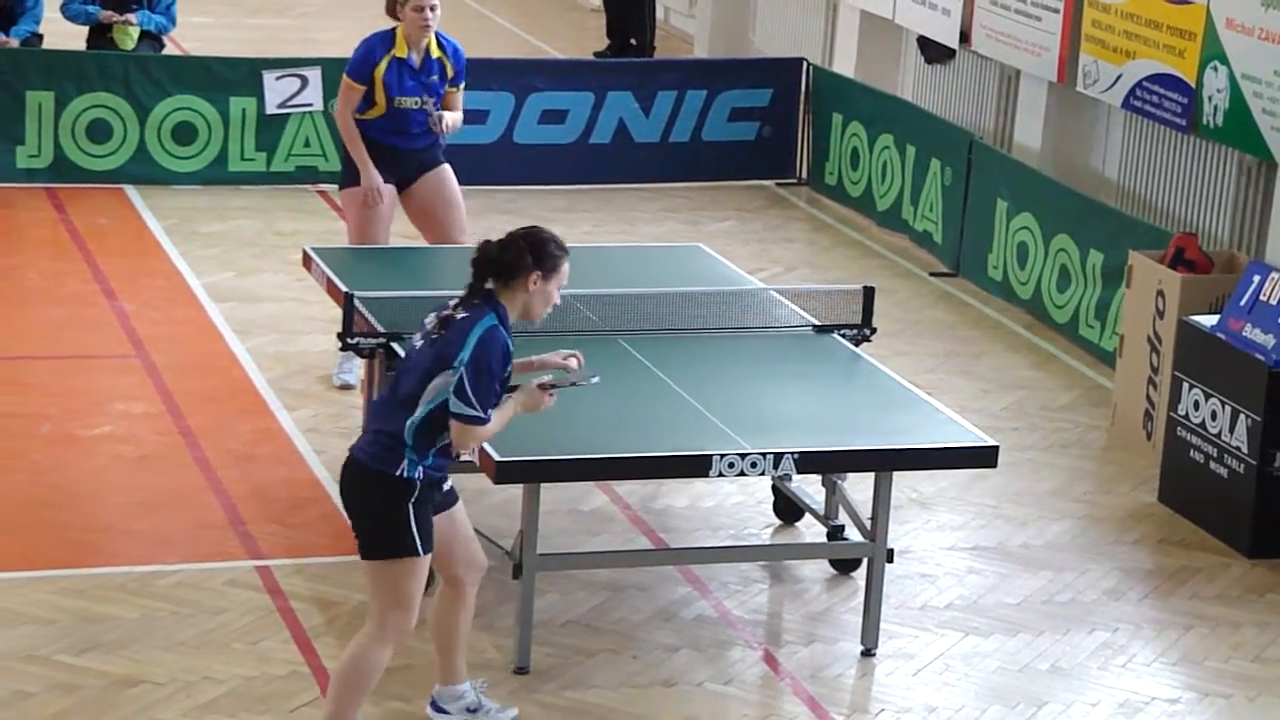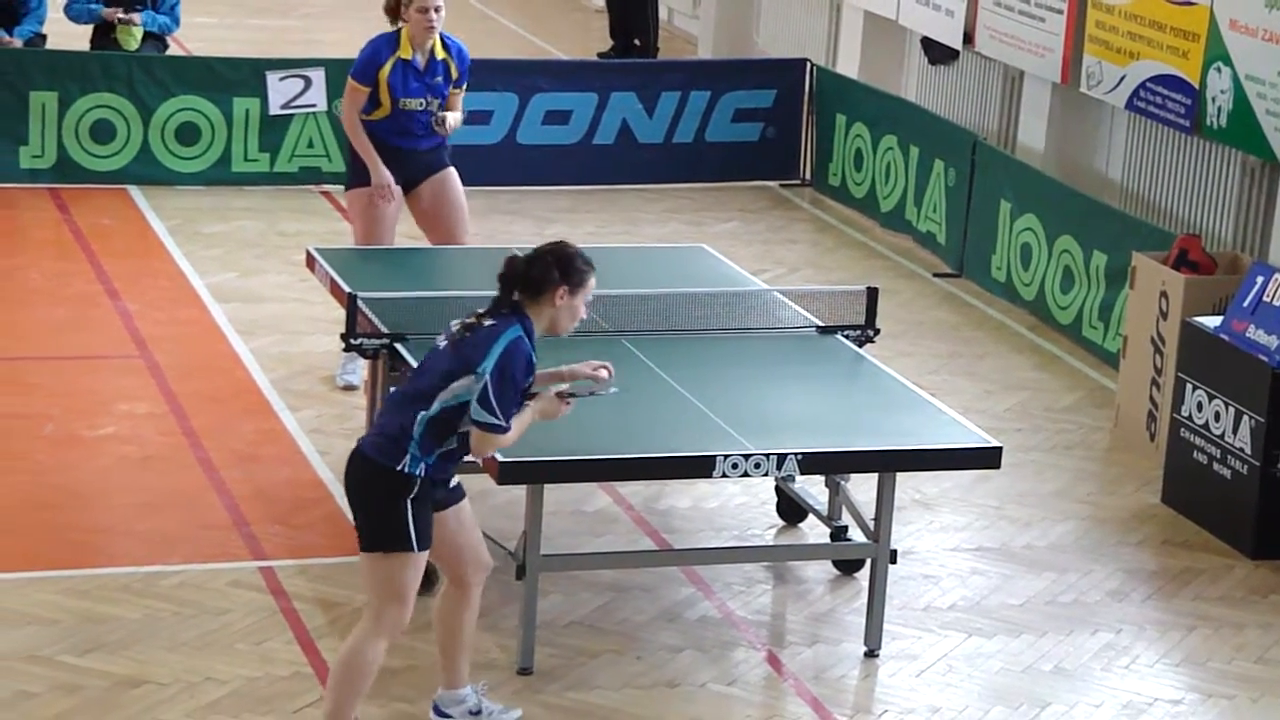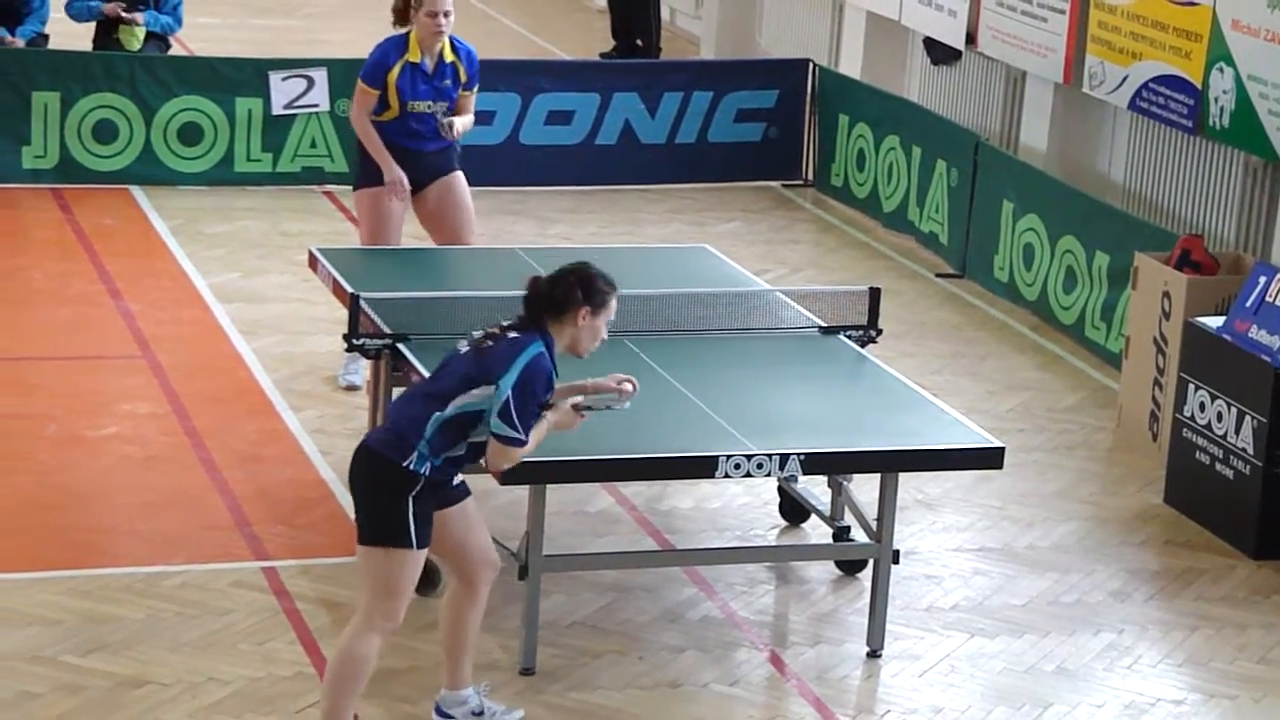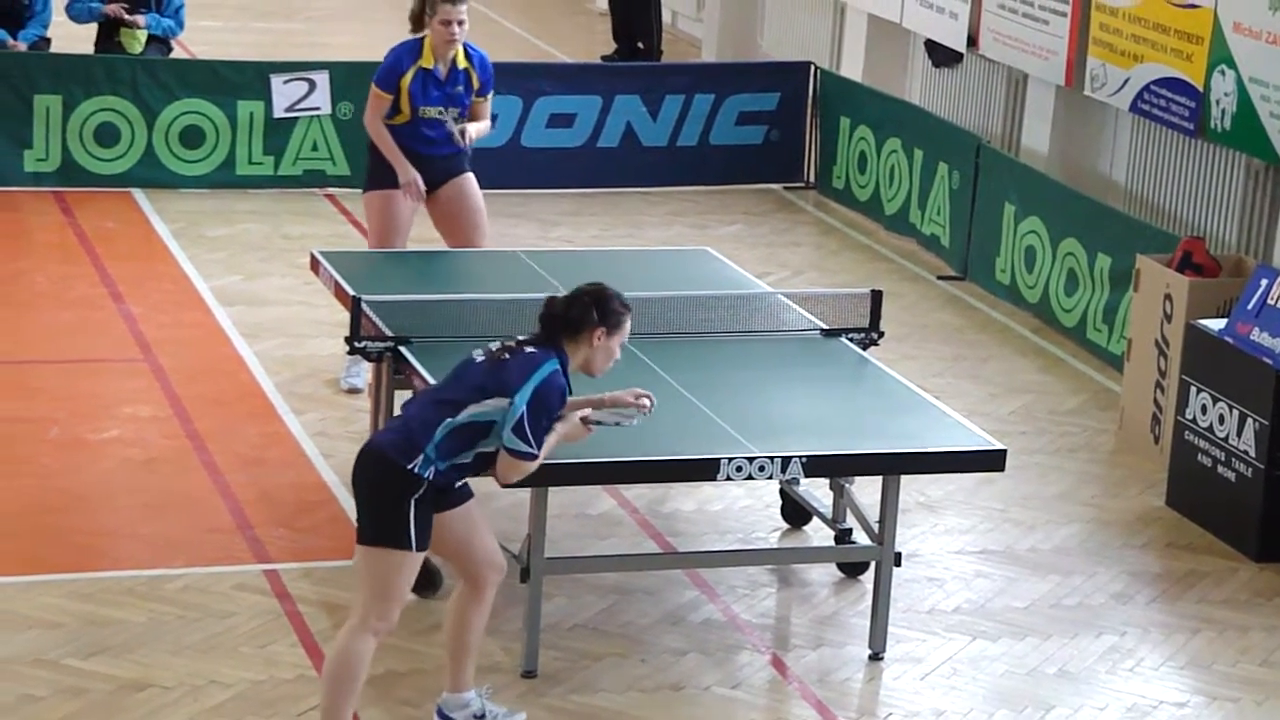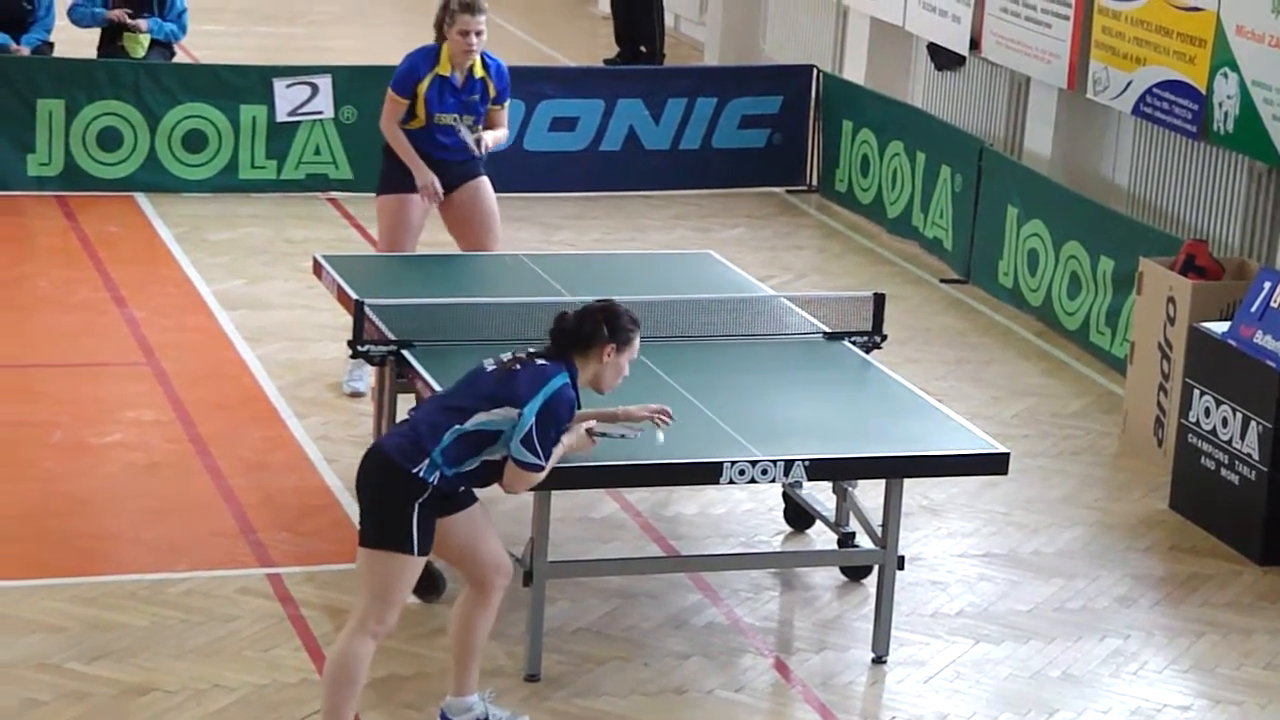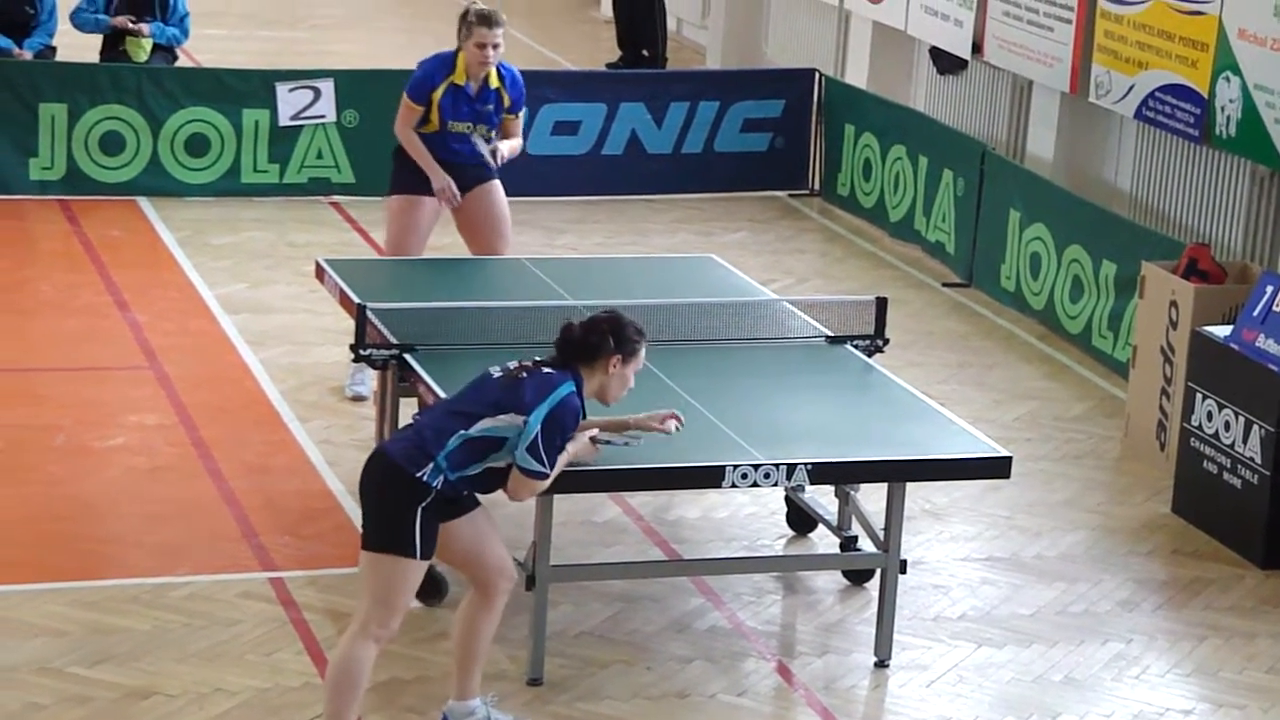
dt=0.1s
person 1, frame 1
left shoulder: (469, 314)
right shoulder: (487, 336)
right elbow: (466, 434)
left wrist: (536, 365)
right wrist: (520, 401)
left hip: (415, 474)
right hip: (387, 484)
left knee: (467, 571)
right knee: (393, 626)
person 1, frame 2
left shoulder: (496, 324)
right shoulder: (512, 346)
right elbow: (487, 442)
left wrist: (561, 375)
right wrist: (538, 409)
left hip: (421, 469)
right hip: (392, 475)
left knee: (473, 571)
right knee: (385, 621)
person 1, frame 3
left shoulder: (517, 339)
right shoulder: (531, 360)
right elbow: (501, 456)
left wrist: (590, 387)
right wrist: (554, 420)
left hip: (423, 471)
right hip: (395, 475)
left knee: (479, 570)
right knee: (380, 620)
person 1, frame 4
left shoulder: (531, 354)
right shoulder: (547, 377)
right elbow: (510, 469)
left wrist: (605, 402)
right wrist: (562, 433)
left hip: (428, 474)
right hip: (401, 475)
left knee: (487, 571)
right knee: (374, 621)
person 1, frame 5
left shoulder: (541, 367)
right shoulder: (556, 390)
right elbow: (517, 480)
left wrist: (623, 415)
right wrist: (569, 443)
left hip: (430, 480)
right hip: (403, 480)
left knee: (492, 575)
right knee: (373, 624)
person 1, frame 6
left shoulder: (547, 376)
right shoulder: (562, 399)
right elbow: (522, 488)
left wrist: (630, 424)
right wrist: (572, 452)
left hip: (433, 483)
right hip: (409, 484)
left knee: (496, 579)
right knee: (375, 628)
person 2, frame 1
left shoulder: (451, 54)
right shoulder: (374, 50)
left elbow: (455, 112)
right elbow: (343, 112)
left wrist: (447, 120)
right wrist: (366, 170)
left hip: (425, 155)
right hip: (373, 156)
left knee: (456, 248)
right ankle: (350, 352)
person 2, frame 2
left shoulder: (456, 54)
right shoulder: (379, 52)
right elbow: (349, 114)
left wrist: (449, 120)
right wrist: (376, 168)
left hip: (431, 156)
right hip: (379, 157)
left knee: (457, 249)
right ankle: (354, 353)
person 2, frame 3
left shoulder: (465, 58)
right shoulder: (388, 54)
left elbow: (465, 114)
right elbow: (359, 115)
left wrist: (457, 124)
right wrist: (387, 166)
left hip: (439, 158)
right hip: (385, 157)
left knee: (463, 251)
right ankle: (357, 352)
person 2, frame 4
left shoulder: (478, 64)
right shoulder: (402, 59)
left elbow: (483, 121)
right elbow: (373, 119)
left wrist: (471, 131)
right wrist: (403, 167)
left hip: (450, 161)
right hip: (396, 160)
left knee: (476, 254)
right ankle: (359, 355)
person 2, frame 5
left shoulder: (495, 73)
right shoulder: (418, 64)
left elbow: (499, 129)
right elbow: (388, 123)
left wrist: (487, 137)
right wrist: (419, 171)
left hip: (463, 165)
right hip: (408, 162)
left knee: (488, 257)
right ankle: (363, 357)
person 2, frame 6
left shoulder: (510, 82)
right shoulder: (434, 71)
left elbow: (515, 139)
right elbow: (403, 128)
left wrist: (502, 148)
right wrist: (436, 174)
left hip: (476, 169)
right hip: (421, 166)
left knee: (498, 262)
right ankle: (366, 361)
